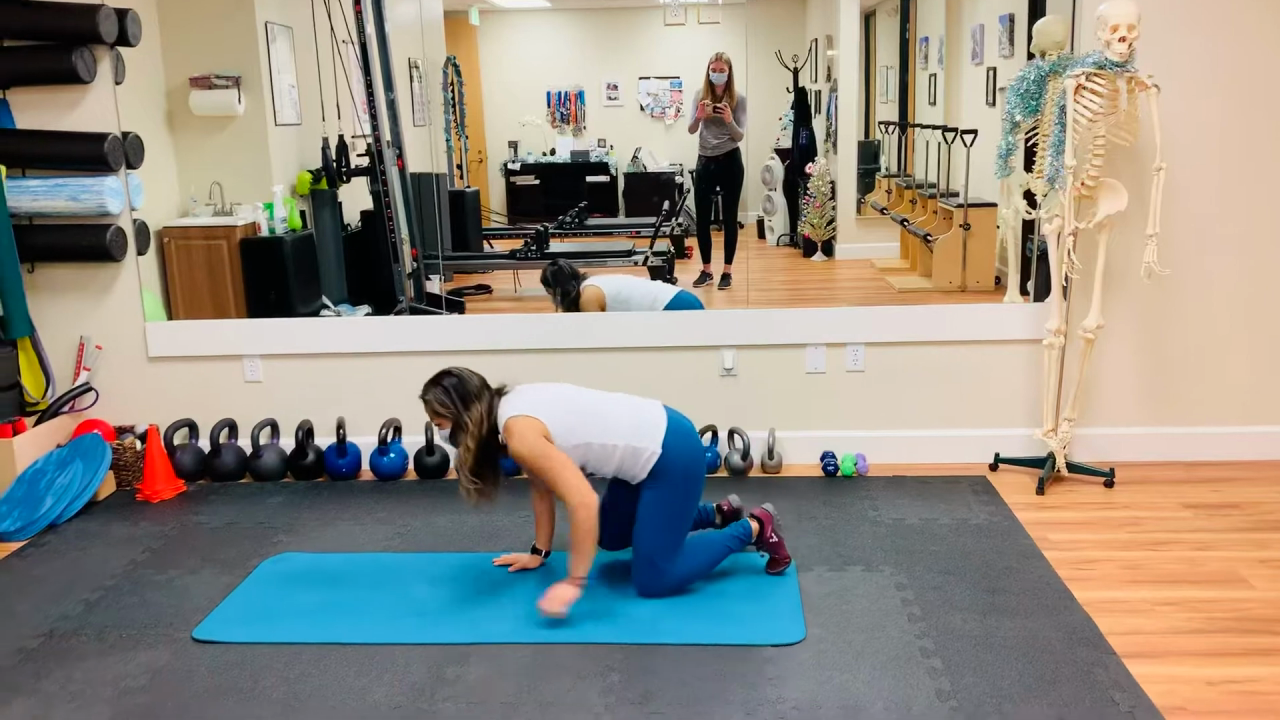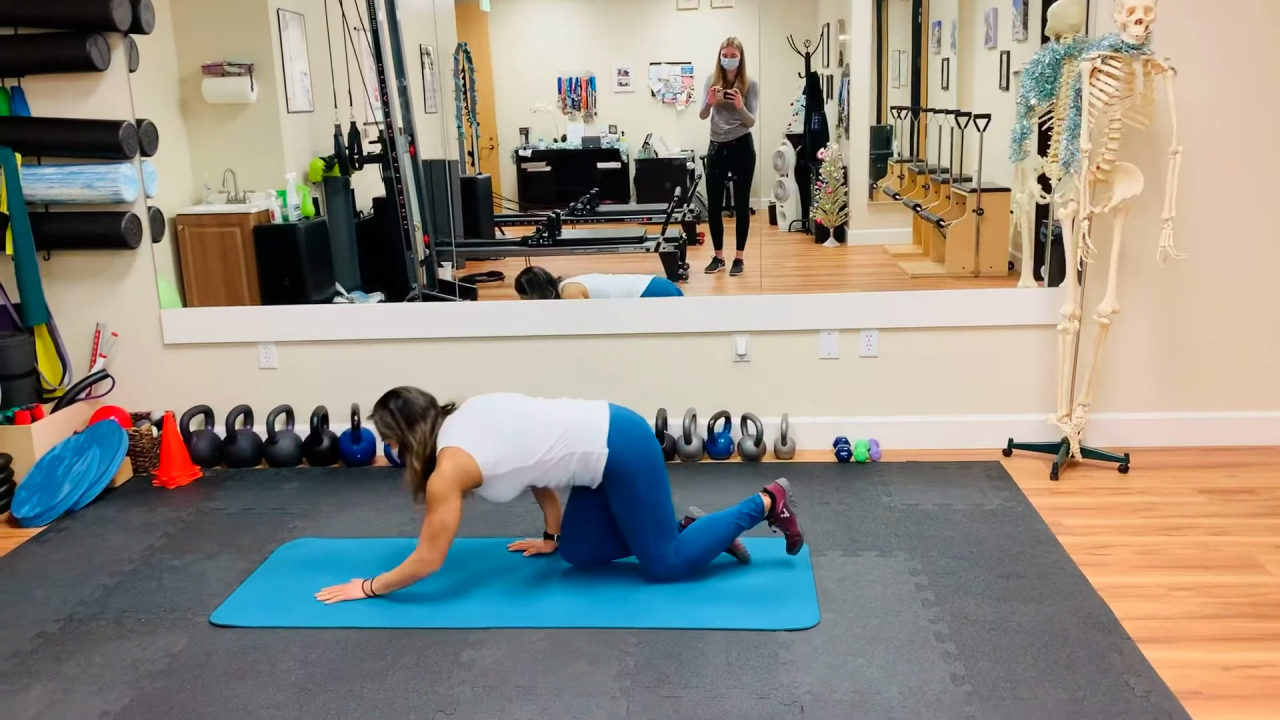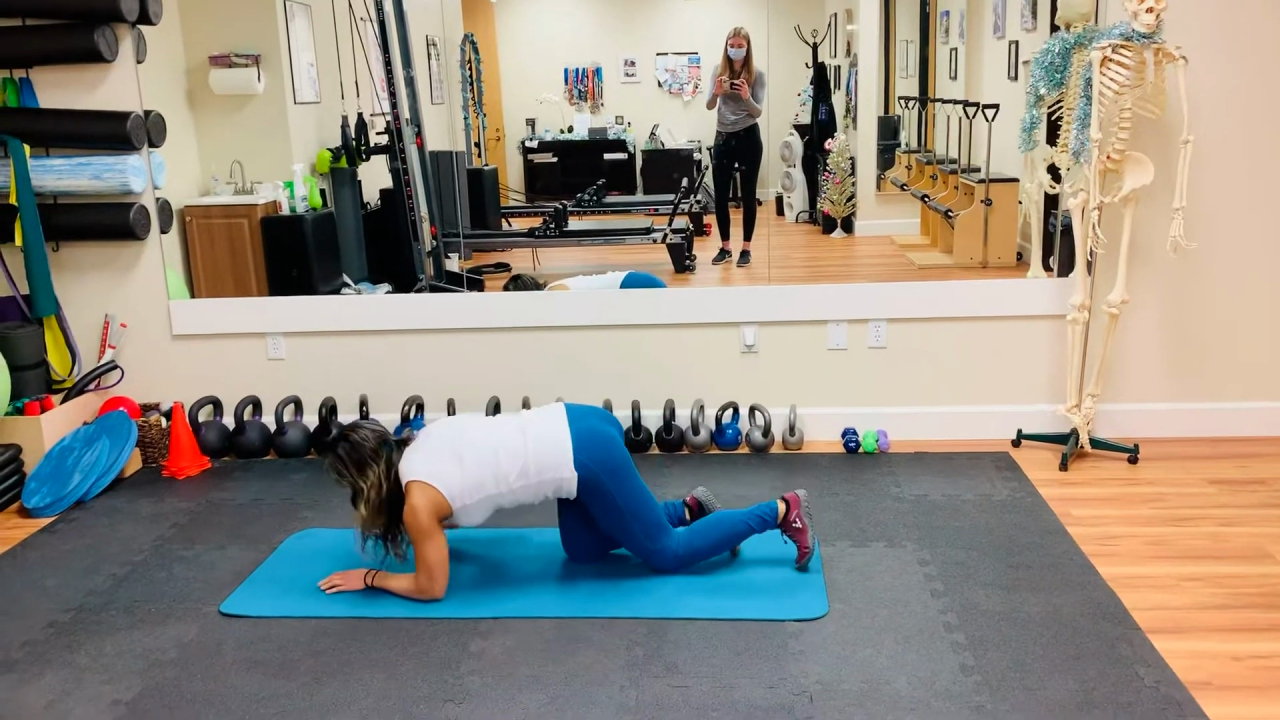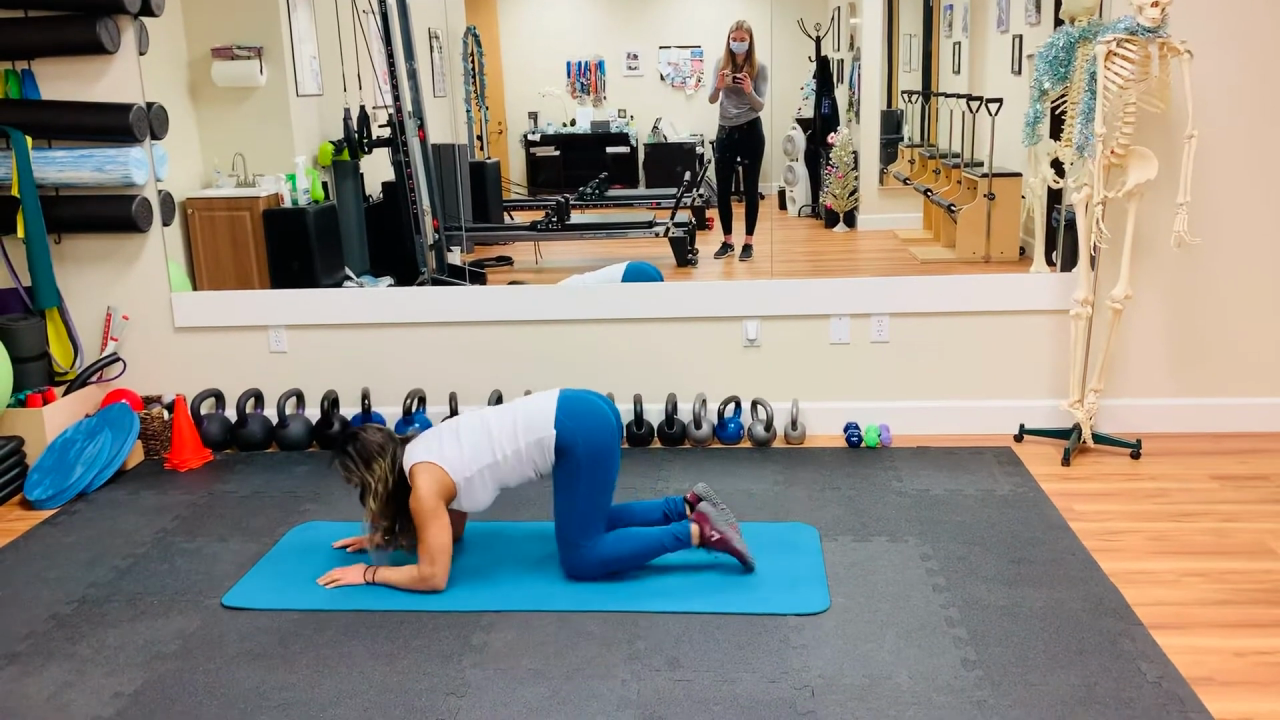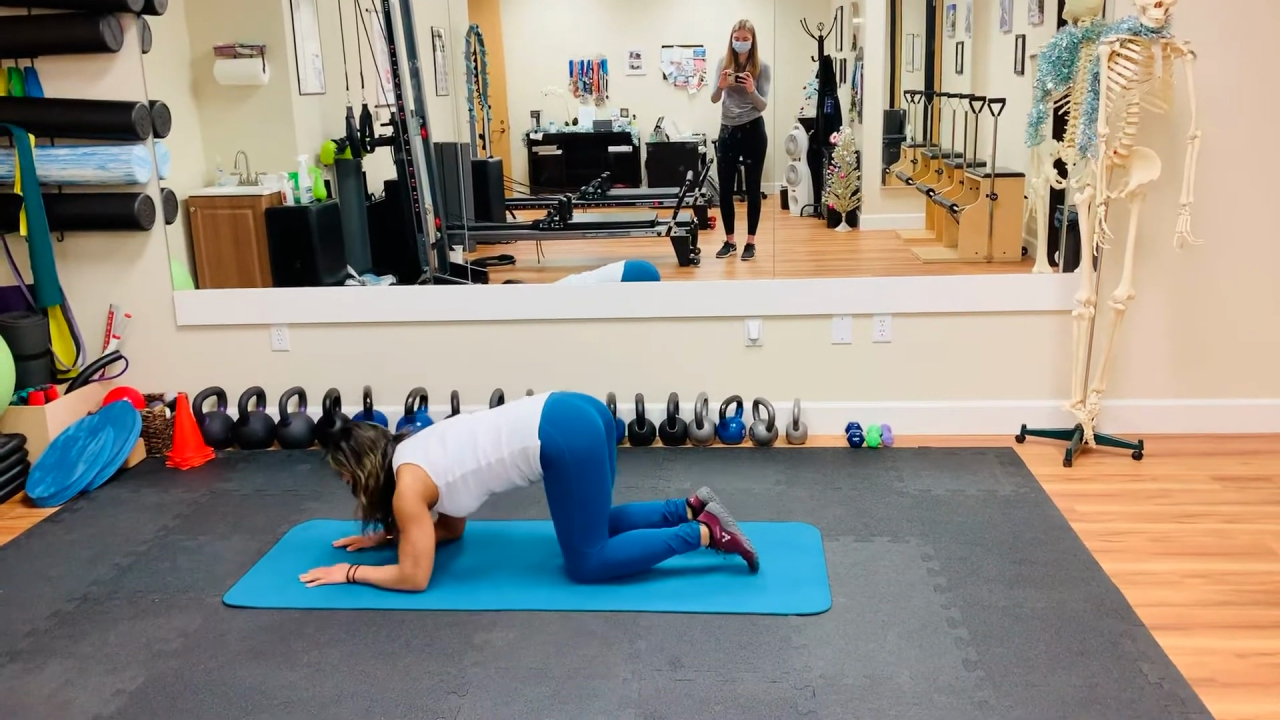
dt=0.5s
person 1, frame 1
left shoulder: (518, 433)
right shoulder: (512, 405)
left elbow: (583, 502)
right elbow: (543, 486)
left wrist: (574, 582)
right wrist: (539, 552)
left hip: (673, 454)
right hip: (655, 438)
left knee: (653, 580)
right knee: (610, 537)
left ankle: (753, 528)
right ankle: (719, 514)
person 1, frame 2
left shoulder: (450, 467)
right shoulder: (467, 414)
left elbow: (428, 559)
left wrist: (366, 586)
right wrist: (552, 537)
left hip: (623, 450)
right hip: (608, 428)
left knee: (665, 563)
right knee: (578, 552)
left ankle: (767, 503)
right ankle: (681, 523)
person 1, frame 3
left shoulder: (419, 499)
right shoulder: (427, 435)
left elbow: (431, 587)
left wrist: (368, 577)
right wrist: (444, 523)
left hip: (587, 457)
right hip: (578, 422)
left knee: (664, 553)
right knee: (581, 549)
left ankle: (780, 511)
right ankle: (689, 508)
person 1, frame 4
left shoulder: (423, 482)
right shoulder: (421, 450)
left elbow: (432, 576)
right elbow: (452, 529)
left wrist: (368, 574)
right wrist: (385, 537)
left hip: (580, 427)
right hip: (583, 412)
left knee: (582, 559)
right knee: (584, 528)
left ankle: (696, 532)
right ankle: (689, 505)
person 1, frame 5
left shoulder: (408, 485)
right shoulder: (416, 449)
left elbow: (414, 576)
right elbow: (450, 528)
left wrist: (350, 572)
right wrist: (385, 534)
left hip: (565, 436)
right hip: (576, 412)
left knee: (588, 563)
right knee: (589, 529)
left ankle: (705, 533)
right ankle: (692, 509)
person 2, frame 1
left shoulder: (738, 98)
right shoulder: (700, 95)
left elbow: (740, 136)
right elbow: (691, 130)
left wrist: (729, 120)
right wrist: (699, 117)
left hip: (730, 161)
right hip: (705, 161)
left knee: (729, 218)
right knee: (702, 219)
left ankle: (727, 272)
right ankle: (706, 270)
person 2, frame 2
left shoulder: (750, 84)
right shoulder: (712, 80)
left elbow: (752, 122)
right elbow: (702, 115)
left wrist: (740, 106)
right wrist: (709, 102)
left hip: (741, 147)
right hip: (717, 147)
left knee: (741, 204)
right knee: (714, 204)
left ankle: (739, 257)
right ankle: (718, 256)
person 2, frame 3
left shoulder: (756, 74)
right shoulder: (718, 70)
left elbow: (758, 112)
right elbow: (709, 106)
left wrist: (746, 97)
right wrist: (716, 93)
left hip: (748, 138)
right hip: (723, 137)
left knee: (748, 195)
right knee: (720, 195)
left ankle: (746, 248)
right ankle: (725, 247)
person 2, frame 4
left shoulder: (759, 68)
right shoulder: (721, 64)
left elbow: (760, 106)
right elbow: (712, 100)
left wrist: (749, 91)
right wrist: (718, 87)
left hip: (750, 131)
right hip: (725, 131)
left knee: (750, 189)
right knee: (722, 189)
left ankle: (748, 242)
right ankle: (727, 241)
person 2, frame 5
left shoulder: (762, 67)
right shoulder: (723, 63)
left elbow: (763, 106)
right elbow: (714, 99)
left wrist: (751, 90)
right wrist: (721, 86)
left hip: (752, 131)
right hip: (727, 130)
left knee: (752, 188)
right knee: (725, 189)
left ankle: (750, 242)
right ankle: (729, 241)
